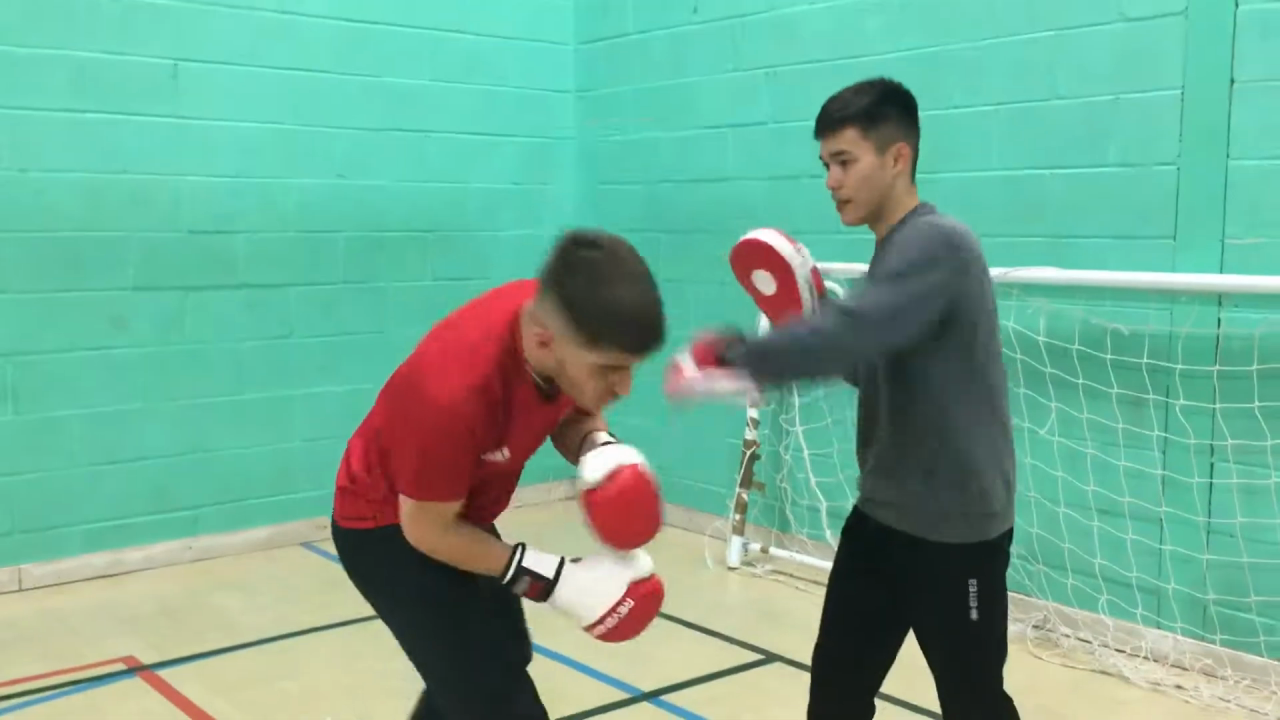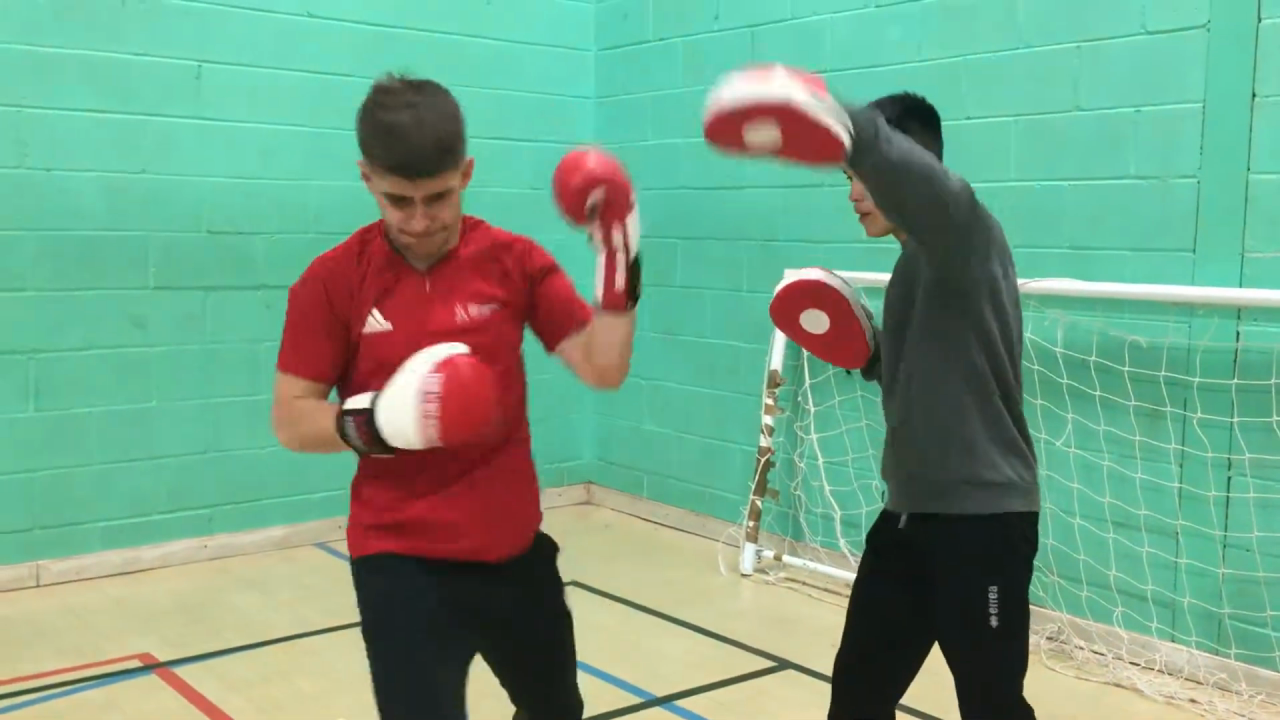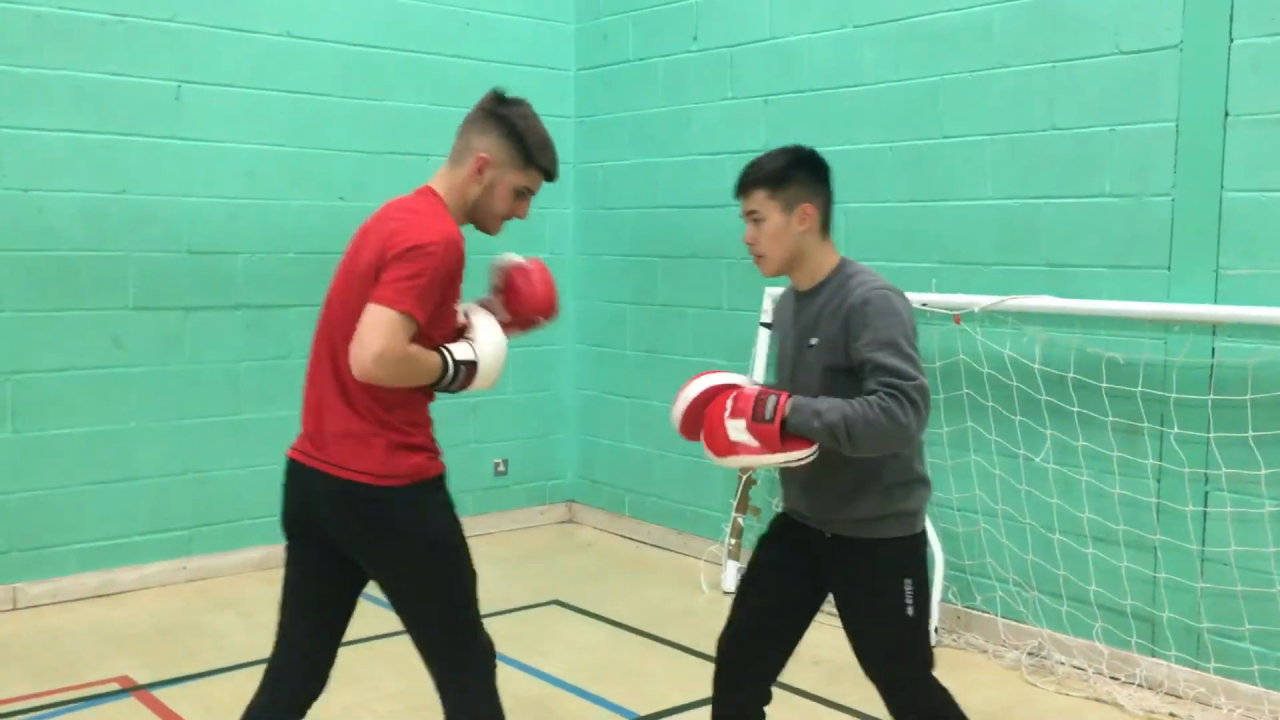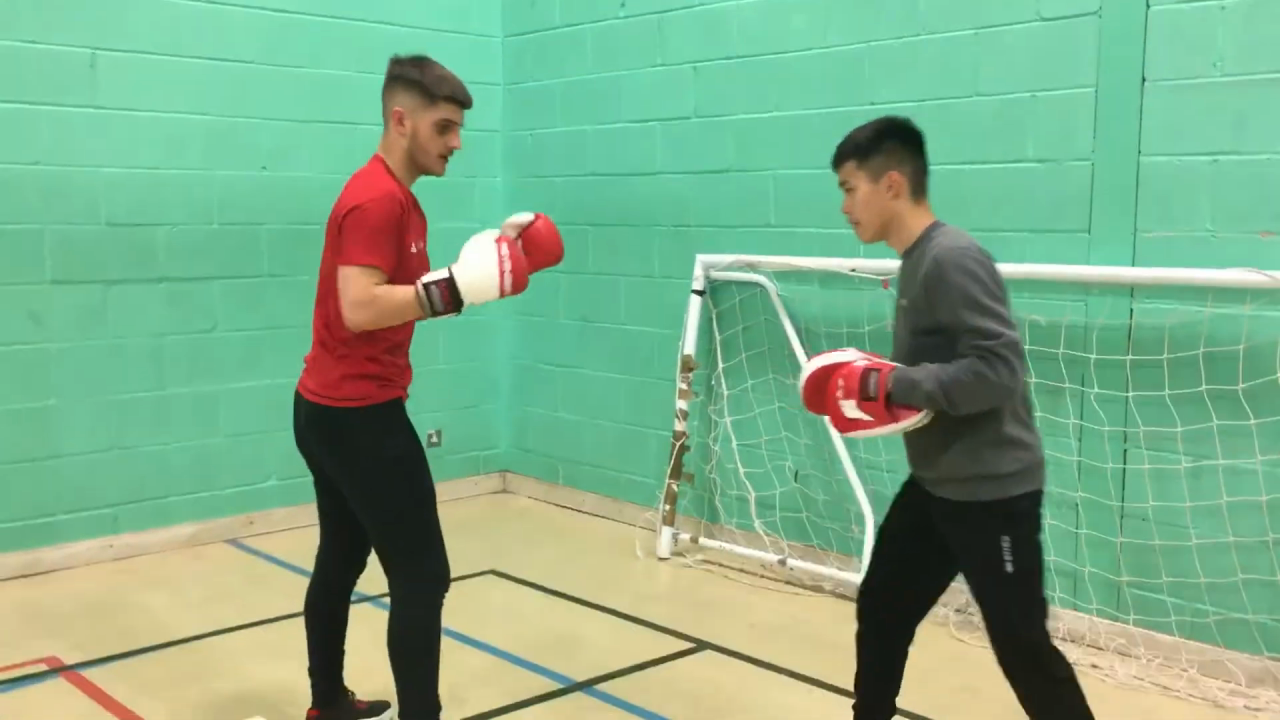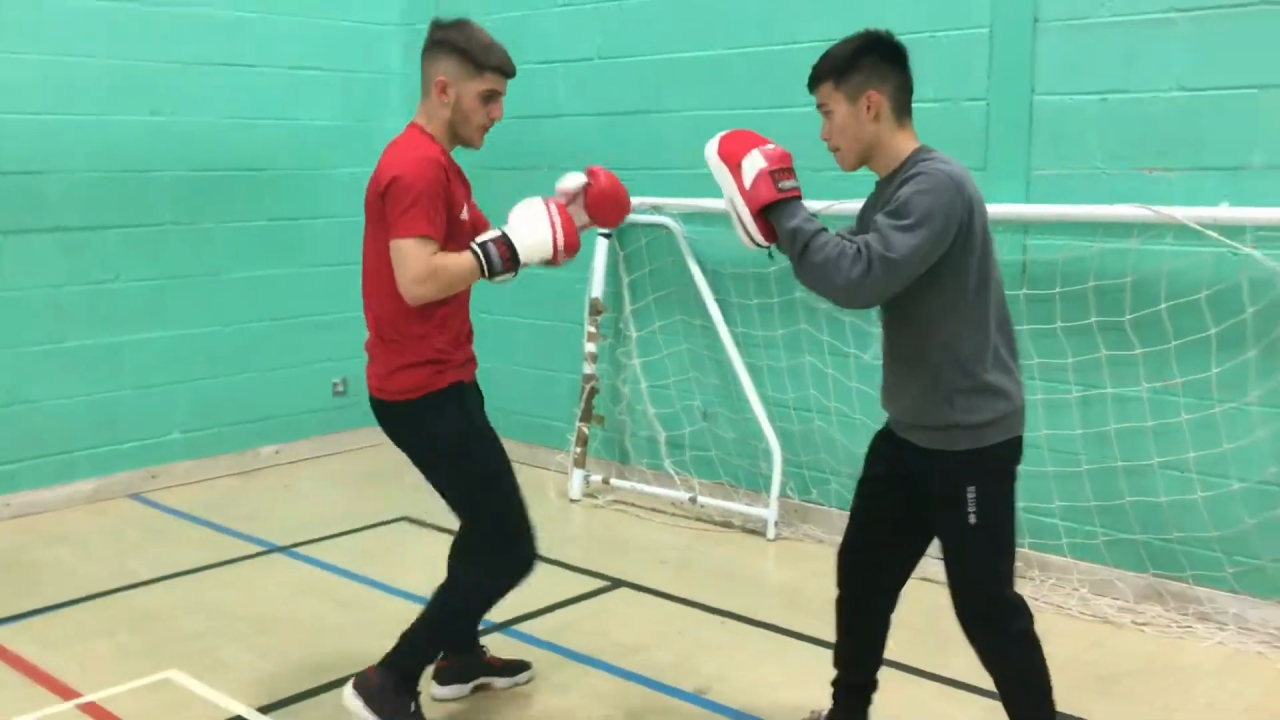
dt=1s
person 1, frame 1
left shoulder: (937, 245)
right shoulder: (893, 254)
left elbow: (856, 332)
left wrist: (726, 354)
right wrist: (806, 309)
left hip: (956, 529)
right hip: (882, 517)
person 1, frame 2
left shoulder: (966, 239)
right shoulder: (917, 257)
left elbow: (935, 190)
left wrist: (850, 131)
right wrist: (869, 353)
left hip: (983, 519)
right hip: (911, 514)
person 1, frame 3
left shoulder: (872, 301)
right shoulder: (788, 304)
left elbow: (901, 415)
left wrist: (793, 413)
right wrist: (750, 404)
left hip: (880, 535)
right hip: (803, 524)
right knee: (740, 661)
person 1, frame 4
left shoulder: (953, 259)
right shoulder: (916, 263)
left elbow: (998, 370)
left wrist: (896, 385)
right wrist: (868, 385)
left hip: (995, 490)
right hip: (936, 485)
left knee: (1022, 649)
right knee: (880, 611)
person 1, frame 5
left shoulder: (937, 186)
right shoulder: (893, 190)
left elbow: (859, 278)
right elbow: (852, 267)
left wrist: (783, 208)
right wrist: (778, 220)
left hip: (970, 437)
right hip: (911, 430)
left knee: (985, 603)
right knee: (861, 574)
person 2, frame 1
left shoulder: (584, 346)
right shoulder: (454, 391)
left elbow: (577, 421)
right elbow: (427, 529)
left wrist: (605, 457)
right wrist: (553, 578)
left hip: (463, 525)
right hip: (383, 526)
person 2, frame 2
left shoulder: (513, 262)
right shoulder: (329, 282)
left elbow: (603, 369)
right elbow: (292, 423)
left wrist: (620, 253)
right wrist: (375, 421)
left hip: (513, 552)
right hip: (400, 562)
person 2, frame 3
left shoulder: (394, 219)
right shoulder: (434, 240)
right elbow: (373, 359)
left wrist: (486, 319)
right wrist: (461, 366)
left hip: (312, 477)
right hip: (388, 490)
right knee: (467, 667)
person 2, frame 4
left shoulder: (392, 195)
right shoulder: (377, 197)
left elbow: (401, 295)
right elbow: (361, 308)
left wrist: (488, 260)
right wrist: (455, 285)
left hip: (328, 408)
right hip: (360, 412)
left knee: (340, 558)
right knee: (421, 578)
person 2, frame 5
left shoulder: (435, 163)
right shoulder: (416, 166)
left elbow: (464, 255)
right elbow: (419, 281)
left wrist: (550, 217)
right wrist: (509, 245)
left hip: (432, 384)
right hip: (425, 392)
left knee: (488, 523)
right knee: (506, 549)
left ankle: (458, 658)
